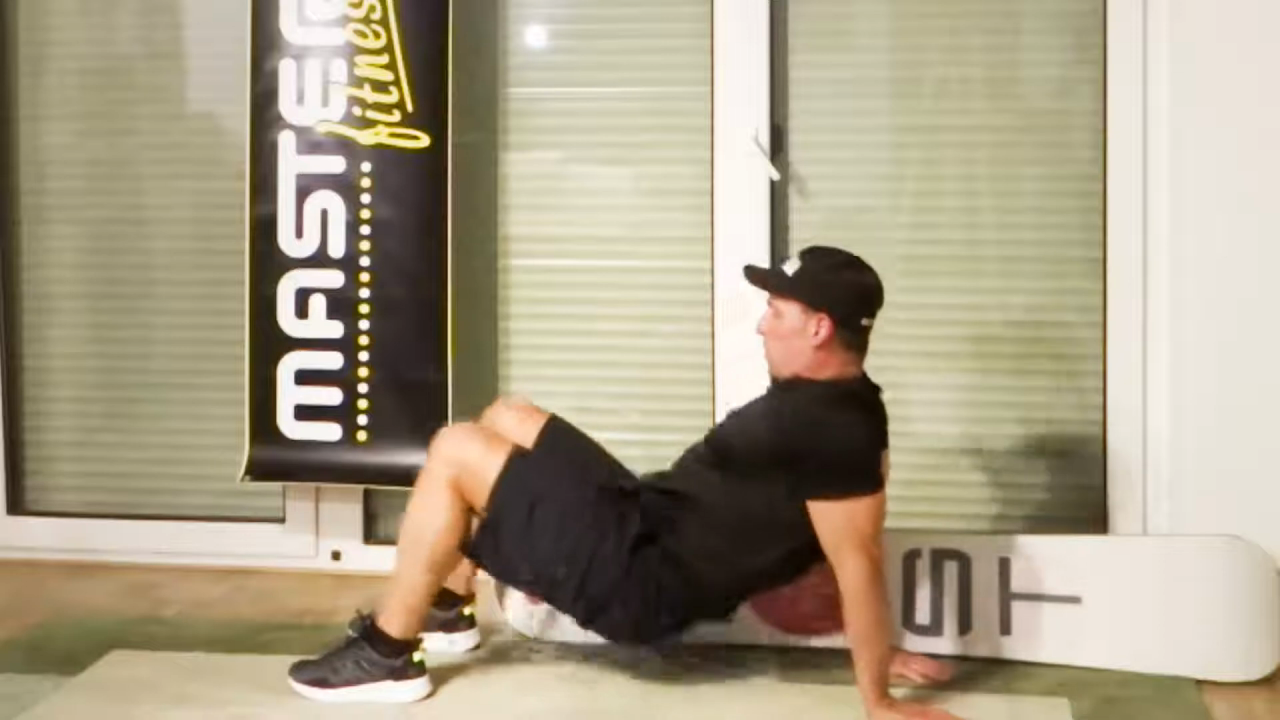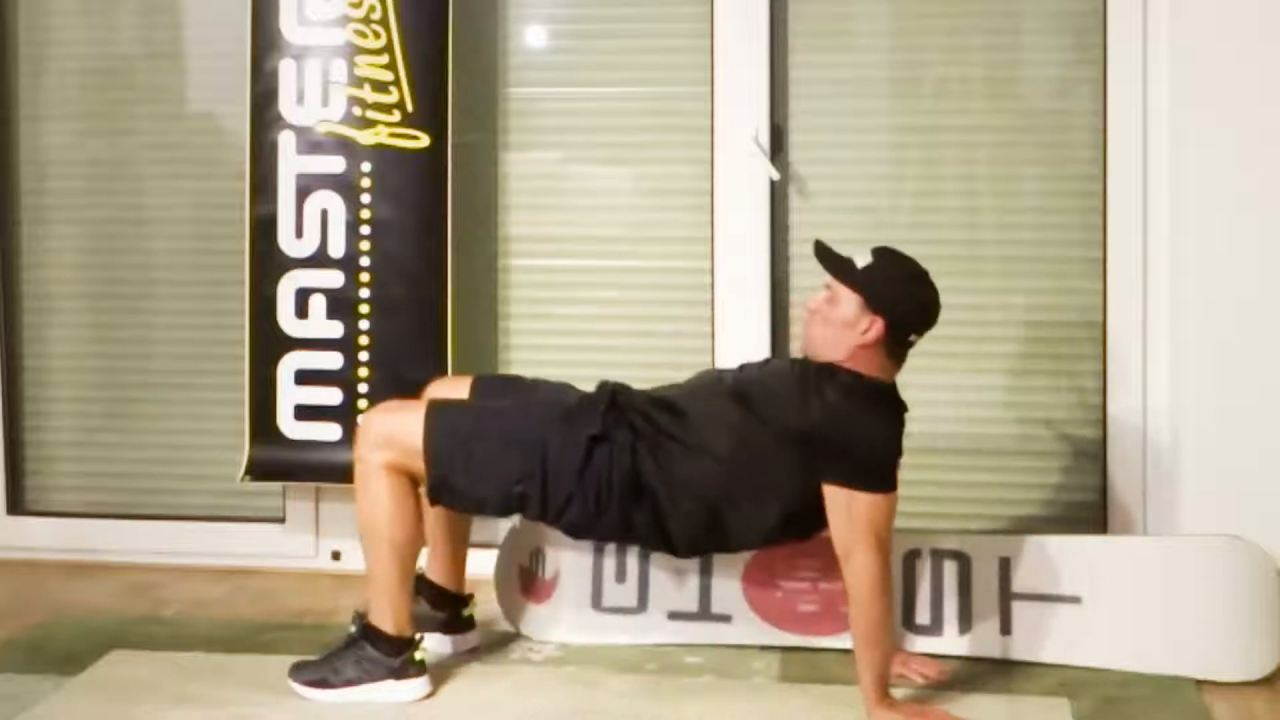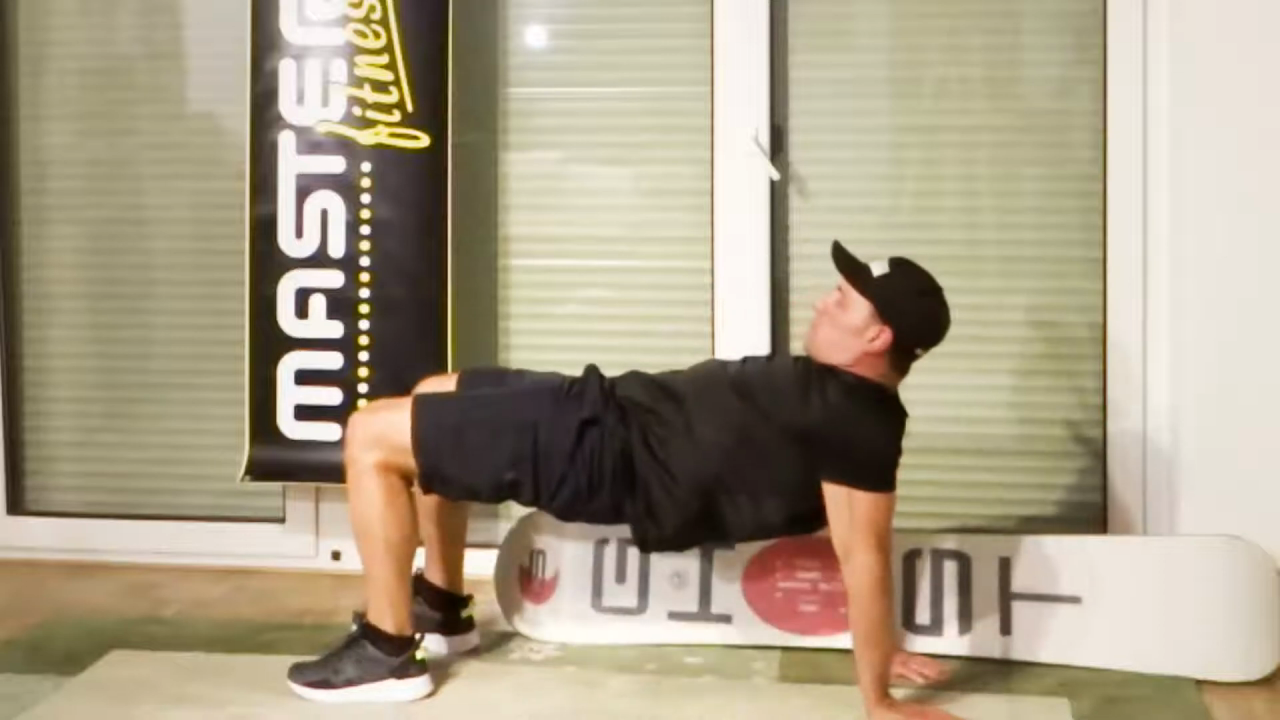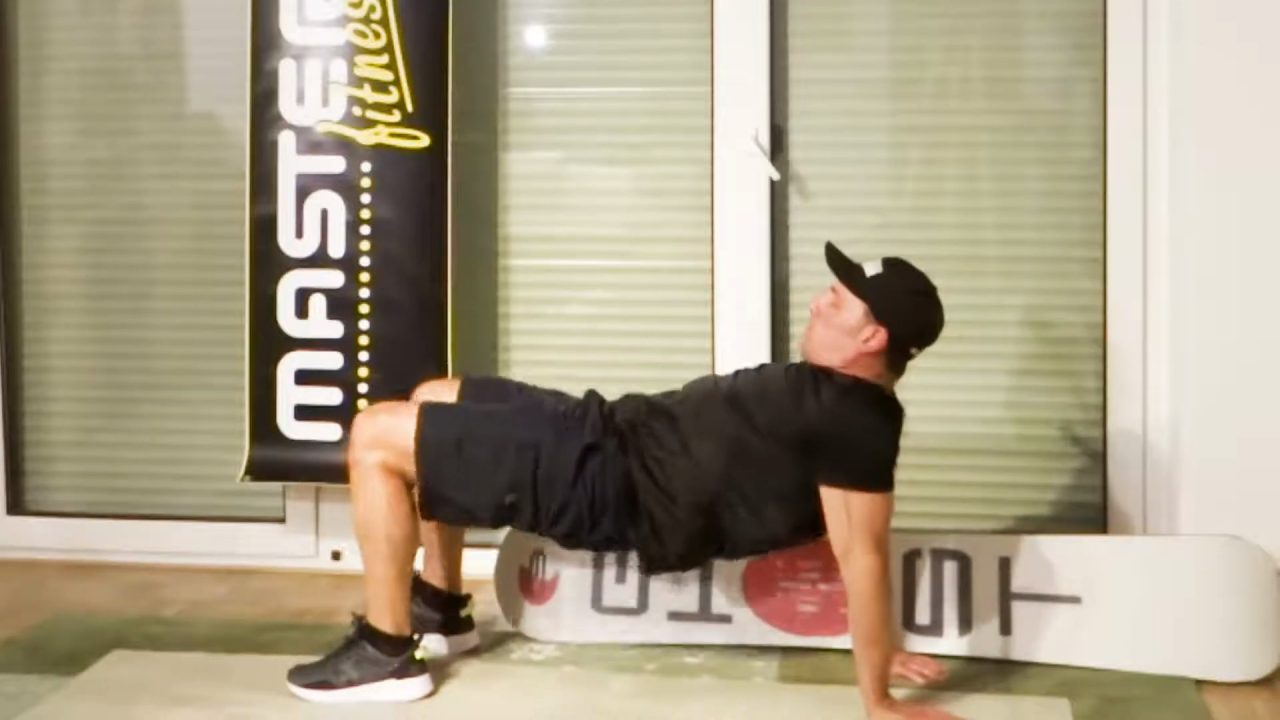
dt=0.5s
person 1, frame 1
left shoulder: (833, 427)
right shoulder: (829, 400)
left elbow: (857, 561)
right elbow: (851, 553)
left hip: (642, 570)
right hip: (646, 519)
left knee: (452, 449)
right knee: (508, 419)
left ankle: (387, 651)
right ankle: (442, 606)
person 1, frame 2
left shoulder: (857, 421)
right shoulder: (847, 394)
left elbow: (864, 556)
left hip: (610, 468)
right hip: (614, 427)
left knee: (382, 436)
right knee: (445, 396)
left ankle: (387, 651)
right ankle: (442, 607)
person 1, frame 3
left shoulder: (857, 423)
right shoulder: (842, 396)
left elbow: (864, 555)
left hip: (603, 451)
left knee: (371, 437)
right knee: (431, 400)
left ankle: (388, 649)
right ankle: (441, 608)
person 1, frame 4
left shoulder: (854, 423)
right shoulder: (842, 401)
left elbow: (862, 556)
left hip: (604, 478)
right hip: (611, 438)
left knee: (377, 438)
right knee: (433, 402)
left ankle: (386, 649)
right ankle: (439, 609)
